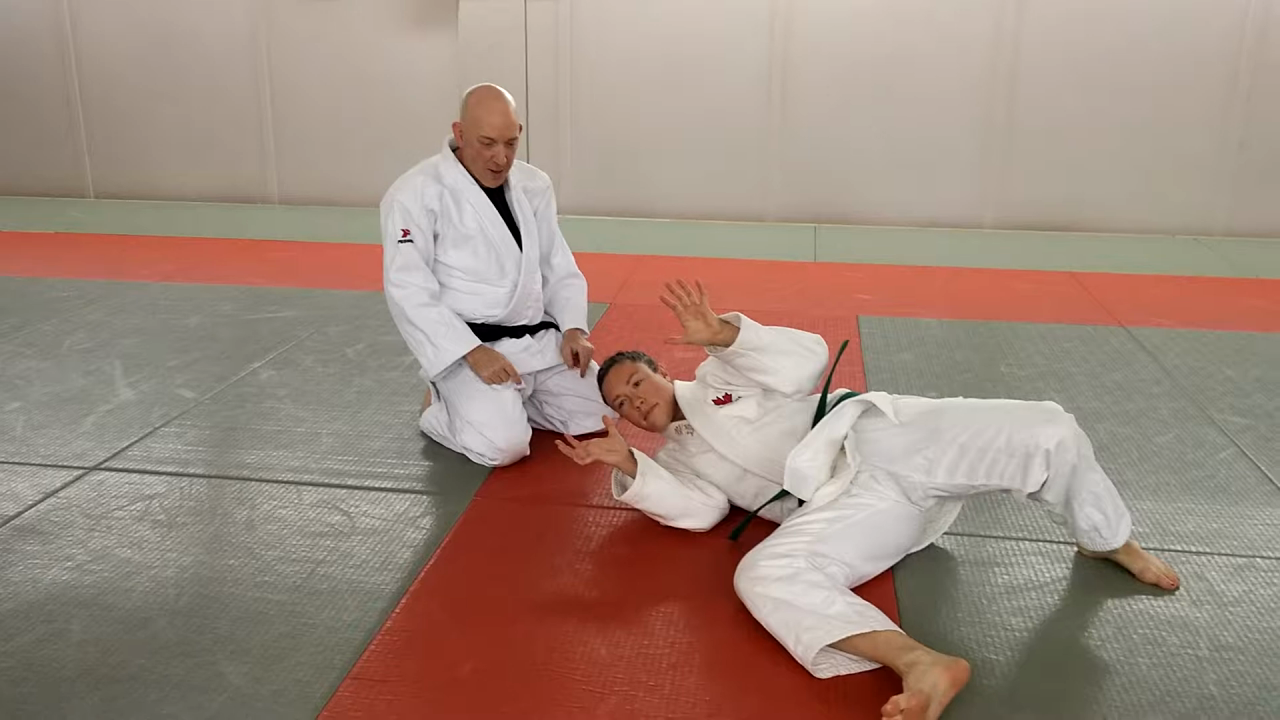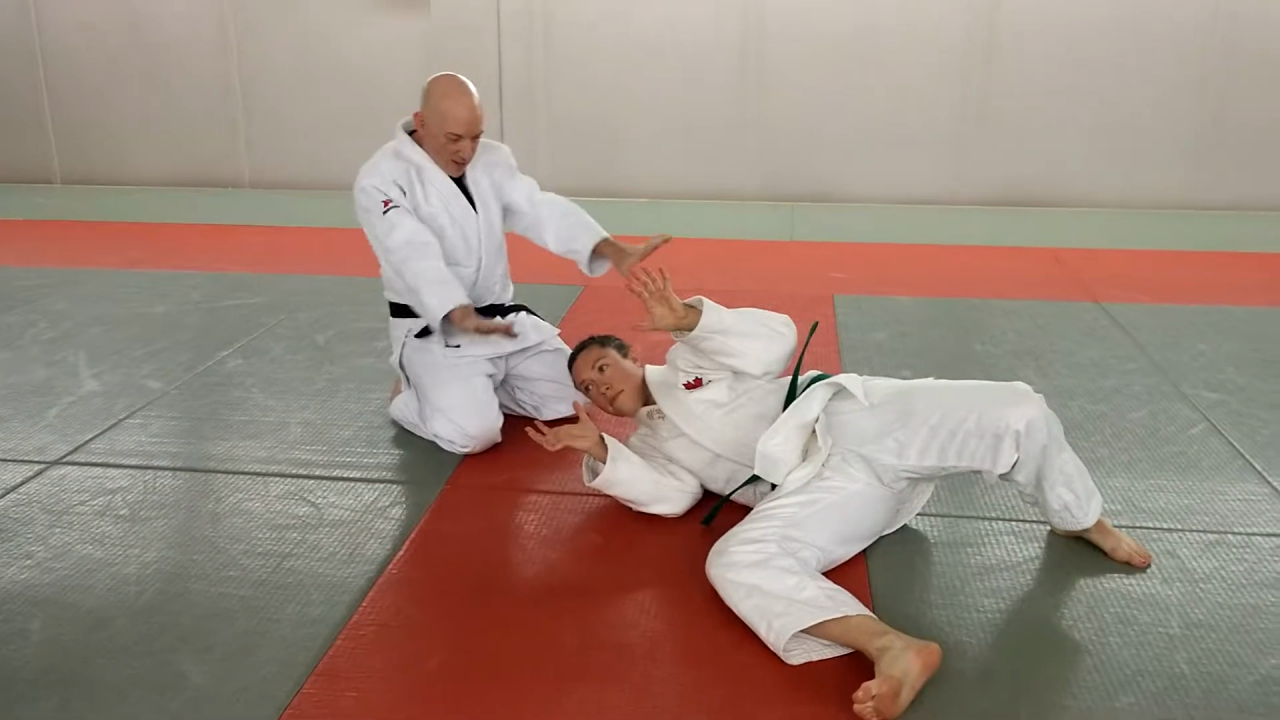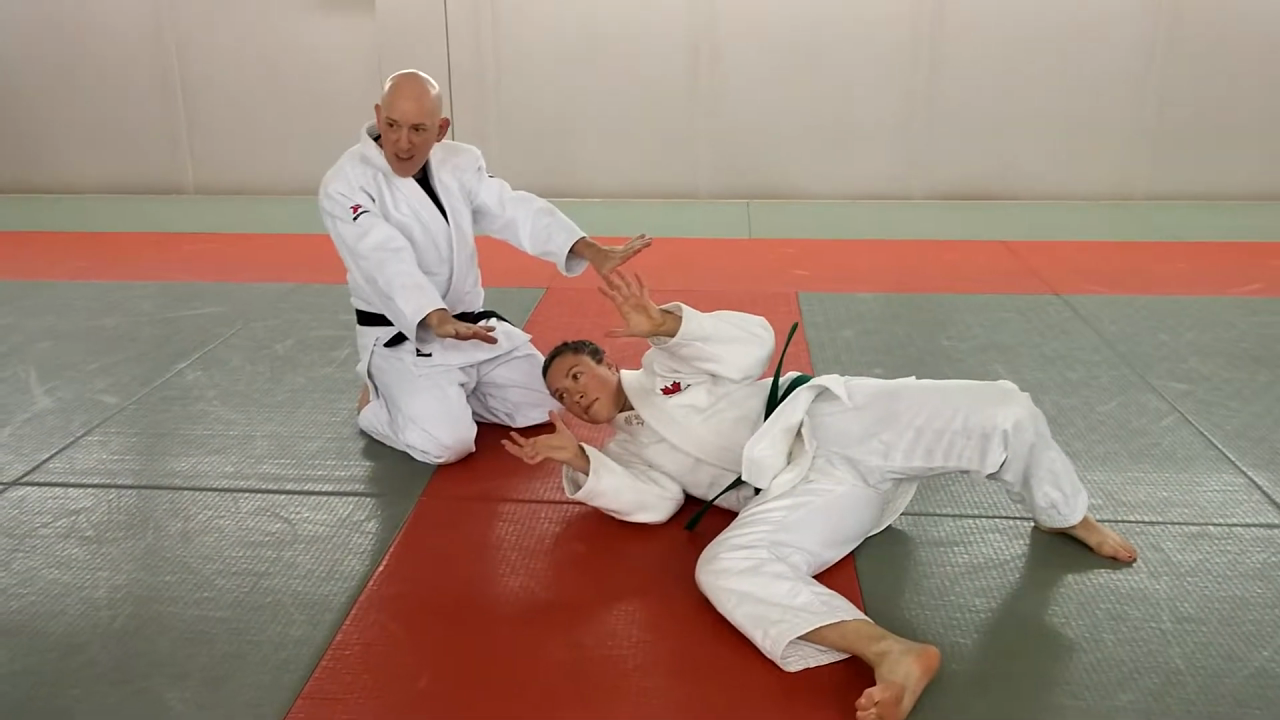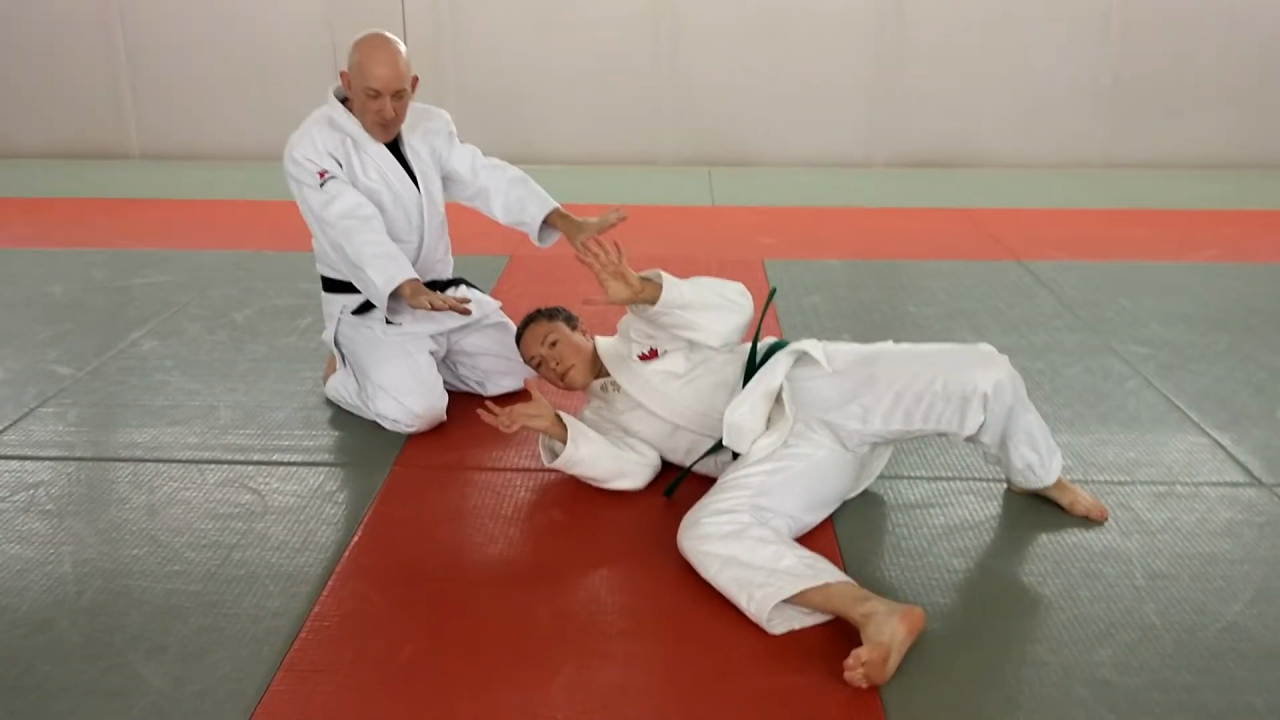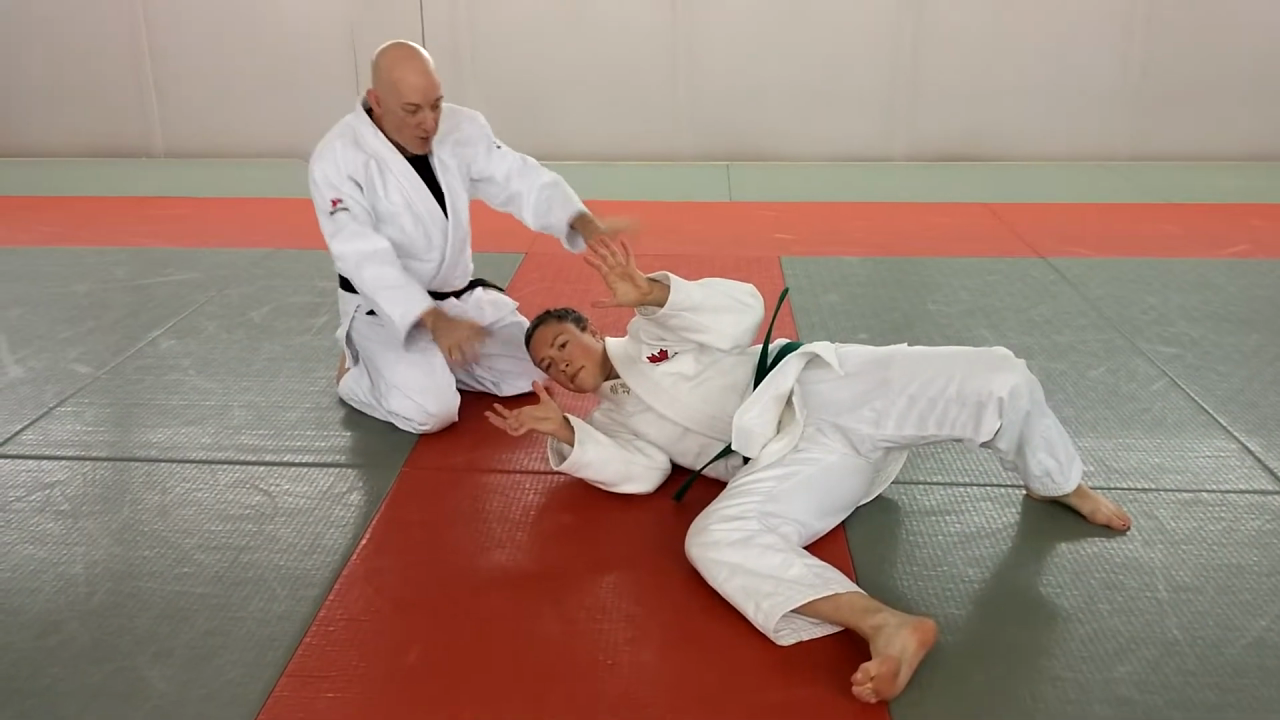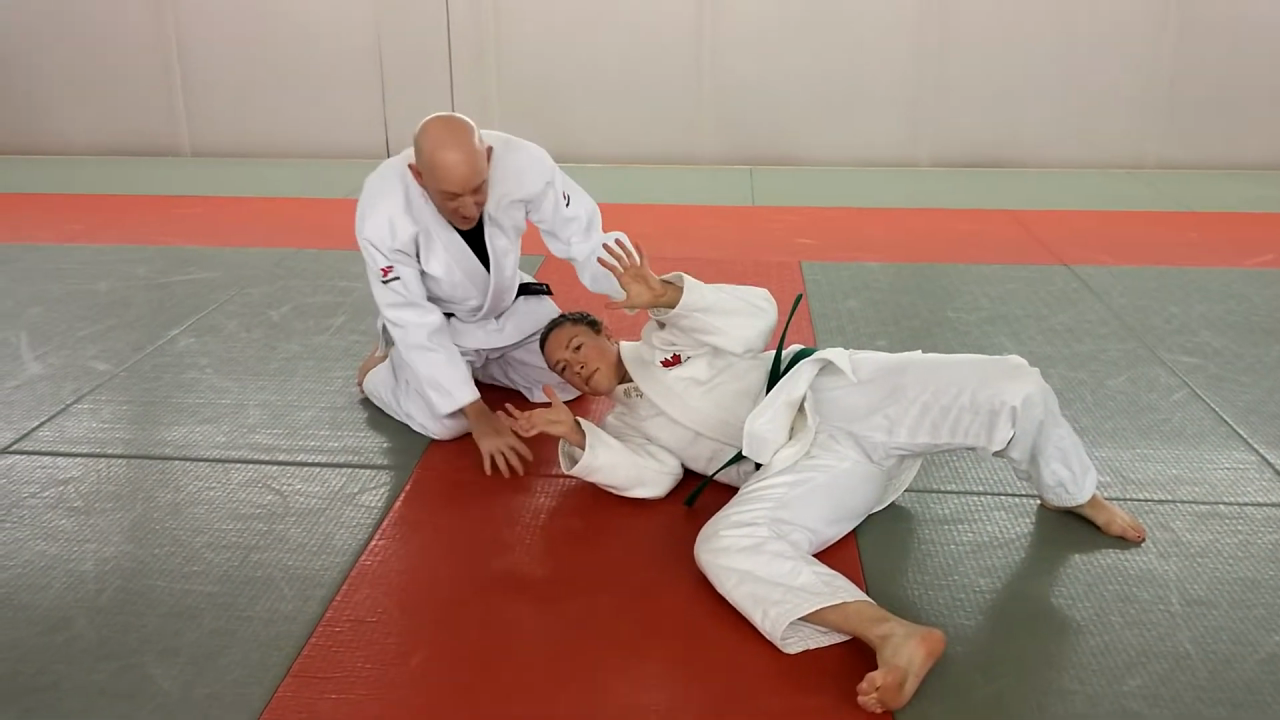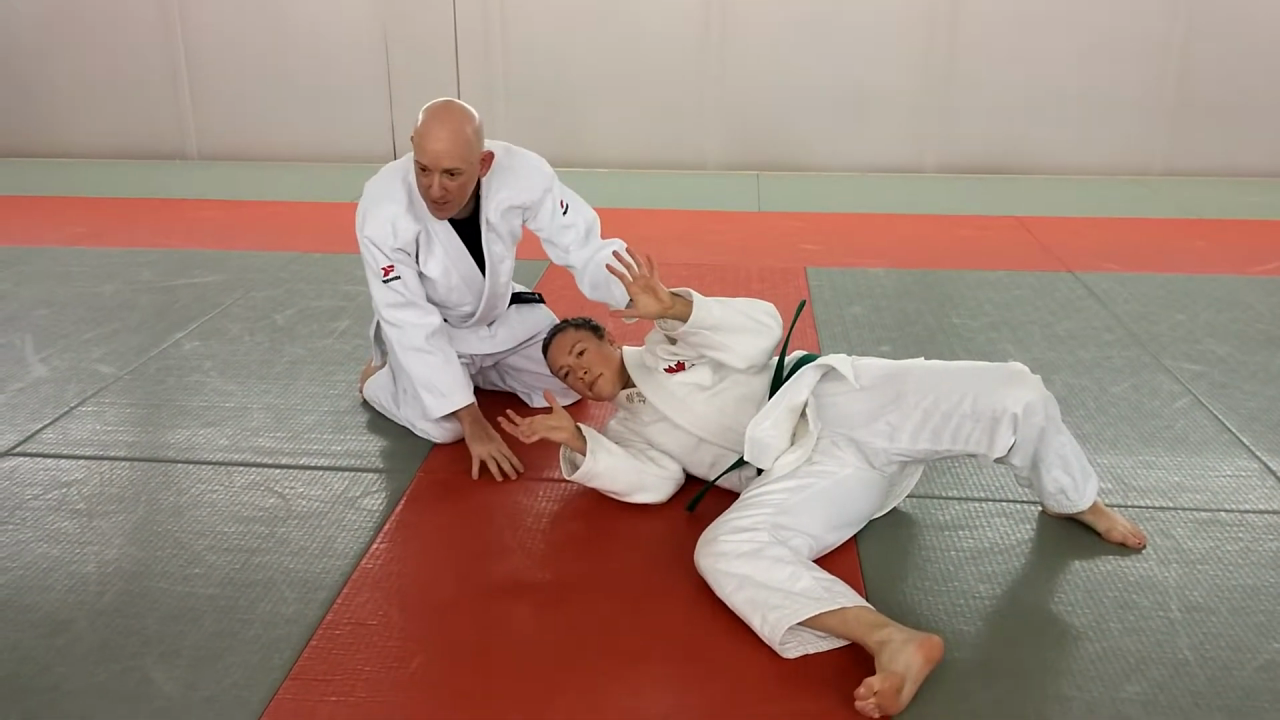
dt=0.7s
person 1, frame 1
left shoulder: (717, 376)
right shoulder: (676, 458)
left elbow: (805, 359)
right elbow: (696, 509)
left wrist: (723, 333)
right wrist: (627, 465)
left hip: (882, 435)
right hip: (841, 499)
left knee: (1044, 430)
right knee: (763, 577)
left ankle: (1109, 543)
right ankle: (924, 665)
person 1, frame 2
left shoulder: (689, 355)
right shoulder: (650, 441)
left elbow: (773, 340)
right elbow: (670, 492)
left wrist: (687, 318)
right wrist: (598, 451)
left hip: (853, 418)
right hip: (813, 482)
left knee: (1016, 411)
right knee: (734, 563)
left ankle: (1081, 522)
right ankle: (894, 648)
person 1, frame 3
left shoulder: (663, 364)
right shoulder: (627, 449)
left elbow: (751, 343)
right elbow: (651, 501)
left wrist: (664, 324)
right wrist: (577, 461)
left hip: (836, 419)
right hip: (798, 485)
left knee: (1002, 410)
right knee: (724, 569)
left ankle: (1067, 518)
right ankle: (892, 652)
person 1, frame 4
left shoulder: (641, 329)
right shoulder: (603, 415)
left elbow: (730, 311)
right elbow: (631, 467)
left wrist: (643, 291)
right wrist: (555, 430)
left hip: (815, 385)
right hip: (775, 449)
left knee: (980, 372)
right knee: (706, 536)
left ankle: (1039, 479)
right ankle: (875, 612)
person 1, frame 5
left shoulder: (650, 328)
right shoulder: (612, 418)
left elbow: (740, 311)
right elbow: (639, 471)
left wrist: (650, 292)
right wrist: (563, 433)
left hip: (824, 386)
right hip: (788, 455)
left knee: (996, 376)
right knee: (714, 541)
left ankle: (1060, 487)
right ankle: (886, 625)
person 1, frame 6
left shoulder: (666, 332)
right shoulder: (624, 422)
left elbow: (753, 315)
right elbow: (650, 476)
left wrist: (664, 295)
right wrist: (574, 437)
left hip: (836, 392)
right hip: (800, 460)
left knee: (1010, 384)
right knee: (722, 547)
left ankle: (1074, 497)
right ankle: (894, 634)
person 1, frame 7
left shoulder: (669, 341)
right shoulder: (626, 427)
left elbow: (758, 331)
right elbow: (652, 481)
left wrist: (672, 306)
right wrist: (576, 442)
left hip: (843, 399)
right hip: (804, 466)
left knee: (1013, 392)
right knee: (723, 553)
left ankle: (1076, 503)
right ankle: (893, 640)
person 2, frame 1
left shoulder: (533, 185)
right shoulder: (415, 193)
left elbow: (558, 267)
right elbow: (409, 292)
left wrist: (573, 329)
right wrist: (472, 352)
left hip: (538, 340)
right hip: (468, 349)
left knee: (600, 416)
right knee: (502, 444)
left ankle: (507, 400)
right ankle: (440, 407)
person 2, frame 2
left shoulder: (492, 159)
right shoulder: (380, 178)
left elbow: (542, 212)
right elbow: (413, 255)
left wrist: (611, 249)
right wrist: (460, 317)
left hip: (501, 319)
right hip: (434, 330)
left knee: (571, 400)
right knee: (472, 432)
left ankle: (480, 385)
right ankle: (412, 394)
person 2, frame 3
left shoulder: (459, 163)
right shoulder: (346, 184)
left elbow: (514, 212)
right elbow: (386, 262)
left wrist: (591, 251)
right wrist: (438, 320)
left hip: (471, 324)
right hip: (403, 338)
left knee: (546, 404)
right knee: (446, 442)
left ankle: (450, 394)
right ankle: (377, 404)
person 2, frame 4
left shoulder: (429, 125)
right shoulder: (311, 147)
left elbow: (485, 179)
right elbow: (355, 230)
left wrist: (565, 222)
right wrist: (410, 290)
left hip: (442, 292)
right hip: (369, 307)
left knee: (515, 373)
right knee: (417, 411)
left ankle: (422, 363)
right ankle: (345, 372)
person 2, frame 5
left shoulder: (461, 126)
right shoulder: (337, 159)
left elbow: (517, 179)
right elbow: (364, 259)
left wrist: (583, 223)
right wrist: (434, 321)
left hip: (462, 297)
right hip: (386, 311)
left knee: (534, 375)
right knee: (430, 411)
left ankle: (438, 360)
right ankle: (356, 373)
person 2, frame 6
left shoulder: (522, 163)
right shoulder: (381, 210)
left elbow: (582, 238)
right elbow: (412, 321)
right wrist: (479, 416)
left hip: (507, 304)
right hip: (432, 324)
left knee: (573, 381)
right knee: (445, 422)
left ankle: (473, 365)
right ankle: (380, 370)
person 2, frame 7
left shoulder: (522, 172)
right shoulder: (383, 209)
left elbow: (582, 247)
right elbow: (411, 323)
right wrist: (472, 421)
left hip: (500, 311)
right hip: (426, 328)
left knee: (570, 384)
right knee: (444, 426)
left ankle: (470, 369)
right ankle: (380, 377)
